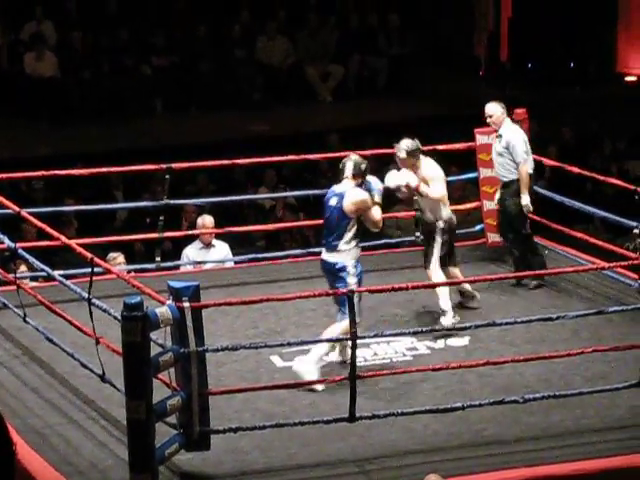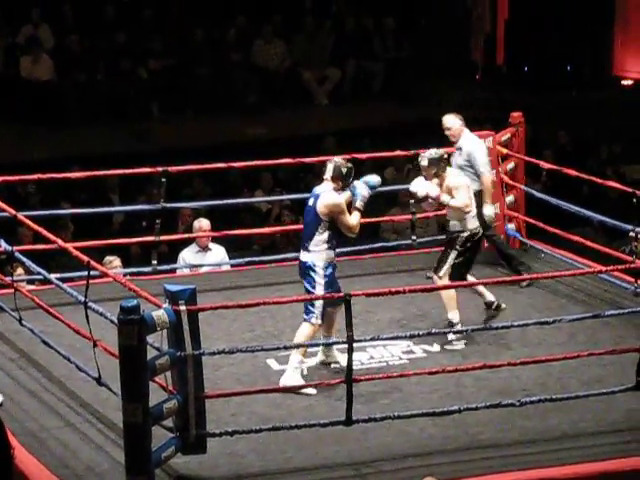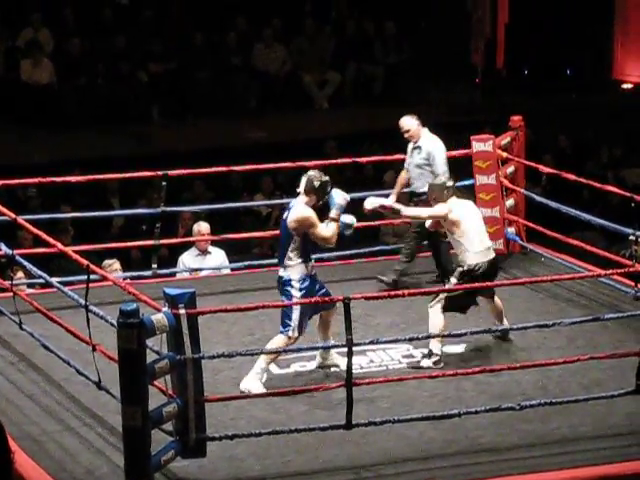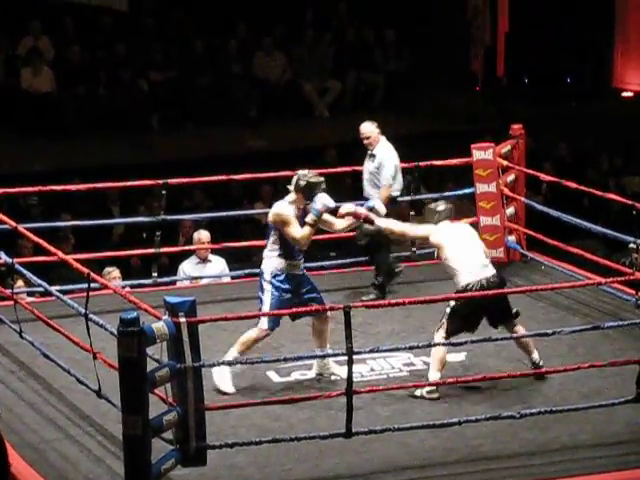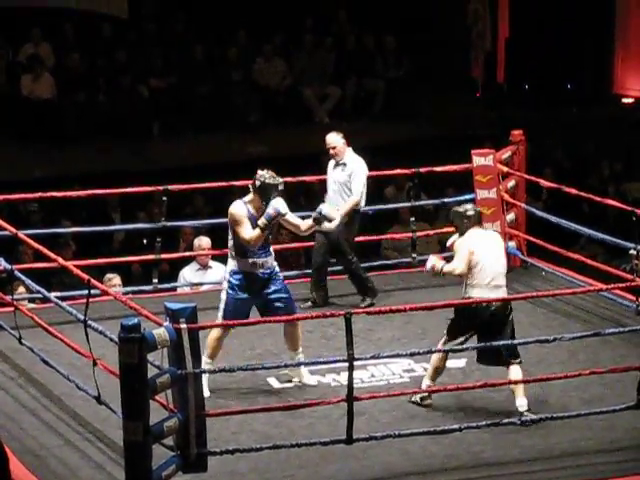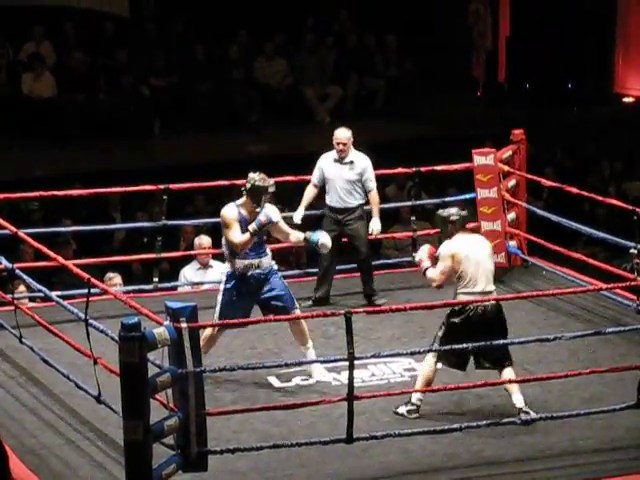
dt=0.4s
person 1, frame 1
left shoulder: (333, 191)
right shoulder: (360, 195)
right elbow: (376, 224)
right wrist: (376, 198)
left hip: (329, 258)
right hip: (345, 263)
left knee: (345, 307)
right knee: (348, 320)
left ankle: (343, 351)
right ankle: (310, 362)
person 1, frame 2
left shoulder: (320, 191)
right shoulder: (333, 199)
right elbow: (352, 229)
left wrist: (356, 190)
right wrist: (359, 202)
left hip: (315, 259)
right hip: (317, 263)
left knee: (334, 305)
right knee: (314, 318)
left ankle: (327, 353)
right ankle: (292, 373)
person 1, frame 3
left shoulder: (297, 206)
right shoulder: (304, 213)
left elbow: (314, 235)
right elbow: (328, 240)
left wrist: (338, 224)
right wrist: (336, 211)
left hip: (303, 274)
right hip: (295, 278)
left knee: (329, 307)
right knee: (290, 334)
left ankle: (326, 355)
right ankle: (254, 377)
person 1, frame 4
left shoulder: (305, 207)
right shoulder: (281, 210)
left elbow: (335, 226)
right elbow: (301, 241)
right wrist: (314, 215)
left hip: (296, 272)
right hip: (276, 275)
left knee: (321, 315)
right knee: (265, 328)
left ankle: (324, 363)
right ankle: (224, 366)
person 1, frame 5
left shoulder: (271, 207)
right shoulder: (238, 209)
left elbow: (301, 228)
right elbow: (250, 241)
left wrist: (317, 219)
right wrist: (267, 219)
left hip: (268, 272)
right hip: (241, 275)
left knee: (291, 318)
right knee: (224, 326)
left ankle: (299, 368)
right ankle: (203, 372)
person 1, frame 6
left shoulder: (264, 211)
right shoulder: (230, 212)
left elbow: (287, 235)
right elbow: (238, 245)
left wrist: (308, 237)
right wrist: (258, 225)
left hip: (266, 272)
right hip: (238, 276)
left knee: (293, 314)
right knee: (219, 326)
left ankle: (311, 360)
person 2, frame 1
left shoulder: (428, 169)
right shoulder: (409, 169)
left elbow: (440, 197)
right elbow: (406, 193)
left wrist: (416, 187)
right wrist: (399, 186)
left hip: (440, 222)
right hip: (430, 221)
left knee: (433, 267)
right knee: (446, 263)
left ankle: (448, 314)
right ankle: (468, 294)
person 2, frame 2
left shoulder: (454, 179)
right shoulder: (439, 179)
left elbow: (465, 206)
right elbow: (430, 206)
left wrist: (440, 197)
right wrist: (425, 194)
left hip: (465, 233)
right hip: (463, 232)
left knee: (441, 277)
right knee: (459, 275)
left ankle: (456, 327)
right ankle: (491, 302)
person 2, frame 3
left shoulder: (447, 209)
right shoulder: (467, 205)
left elbow: (421, 213)
left wrist: (388, 204)
right wrist: (441, 224)
left hip: (473, 267)
right hip: (491, 261)
left knee: (437, 306)
right knee: (488, 294)
left ankle: (434, 355)
right ankle: (503, 328)
person 2, frame 4
left shoulder: (435, 231)
right shoulder: (467, 228)
left elbow: (400, 228)
left wrist: (366, 215)
left hip: (470, 287)
right hip: (493, 280)
left knee: (442, 335)
right knee: (512, 325)
left ankle: (432, 385)
right ankle: (537, 363)
person 2, frame 5
left shoulder: (464, 241)
right shoulder: (496, 238)
left elbow: (459, 270)
left wrist: (438, 265)
left hip: (474, 304)
right hip: (500, 304)
left knee: (444, 347)
right knee: (511, 359)
left ankle: (424, 392)
right ankle: (523, 409)
person 2, frame 6
left shoulder: (450, 248)
right shoulder: (484, 242)
left elbow: (437, 281)
left wrist: (425, 264)
left hip: (465, 310)
right hip: (491, 308)
left knee: (433, 354)
right knee: (502, 362)
left ankle: (413, 404)
right ankle: (521, 407)
person 3, frame 1
left shoulder: (513, 133)
right shoulder: (500, 134)
left elbow: (523, 165)
left wrist: (525, 194)
right wrist: (500, 190)
left hip: (517, 186)
right hip: (508, 186)
left knee: (521, 231)
right knee: (506, 231)
left ankle: (538, 271)
right ankle: (522, 271)
person 3, frame 2
left shoulder: (473, 145)
right shoulder: (459, 145)
left elbow: (486, 176)
left wrist: (488, 204)
left hip: (476, 197)
left knee: (490, 236)
left ankle: (522, 270)
person 3, frame 3
left shoulder: (433, 145)
right shoulder: (412, 146)
left elbow: (443, 177)
right elbow: (406, 172)
right wrist: (394, 195)
right hip: (418, 197)
left knee: (412, 237)
right knee: (434, 237)
left ankle: (396, 276)
right ankle: (446, 274)
person 3, frame 4
left shoulder: (386, 154)
right shoulder: (373, 152)
left elbow: (386, 187)
left wrist: (376, 211)
left hip: (382, 205)
right hip: (373, 204)
left knee: (379, 246)
right knee: (364, 240)
left ankle: (379, 288)
right ankle: (390, 268)
person 3, frame 5
left shoulder: (356, 164)
right shoulder: (332, 164)
left elbow: (356, 198)
left wrist: (337, 214)
left hip: (346, 218)
left knee: (346, 259)
right knee: (318, 258)
left ankle: (368, 293)
right ankle: (319, 297)
person 3, frame 6
left shoulder: (362, 161)
right shoulder: (325, 160)
left elbow: (372, 191)
right elbow: (314, 186)
left wrist: (376, 217)
right wrist: (301, 208)
left hip: (354, 214)
right hip: (332, 214)
left knee: (364, 256)
right knee: (327, 257)
left ankle: (371, 295)
right ankle: (320, 296)
